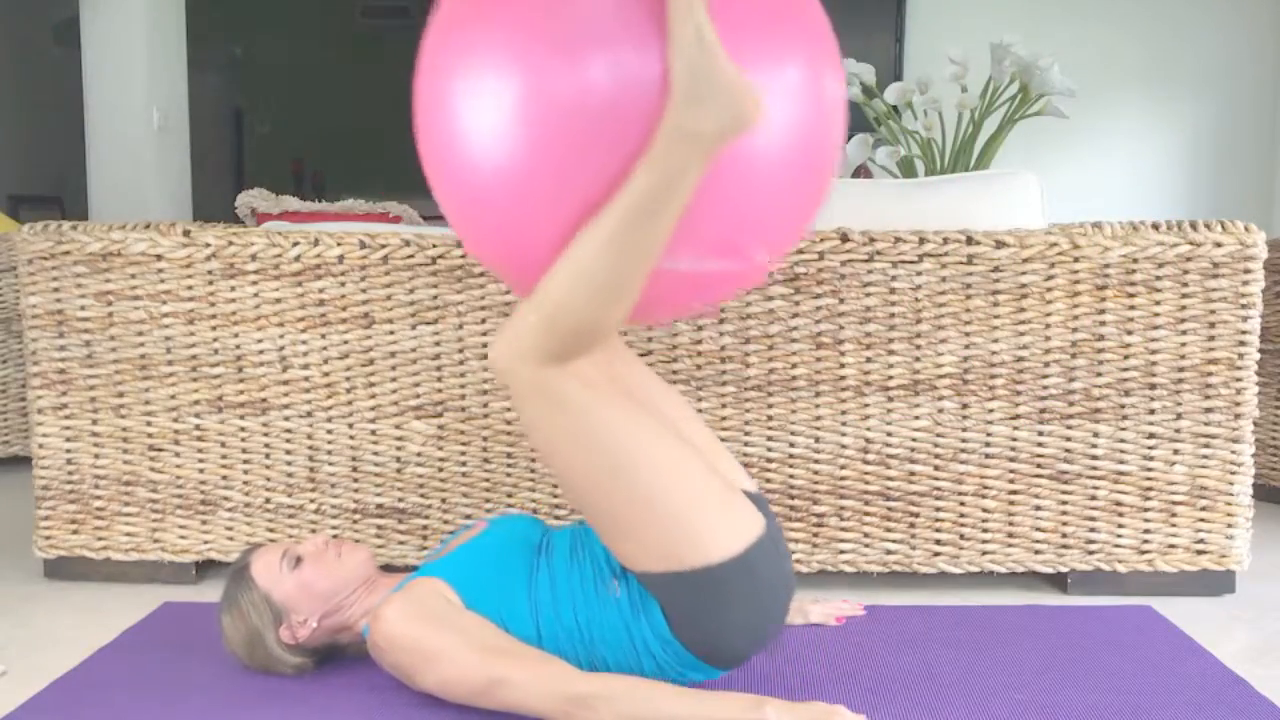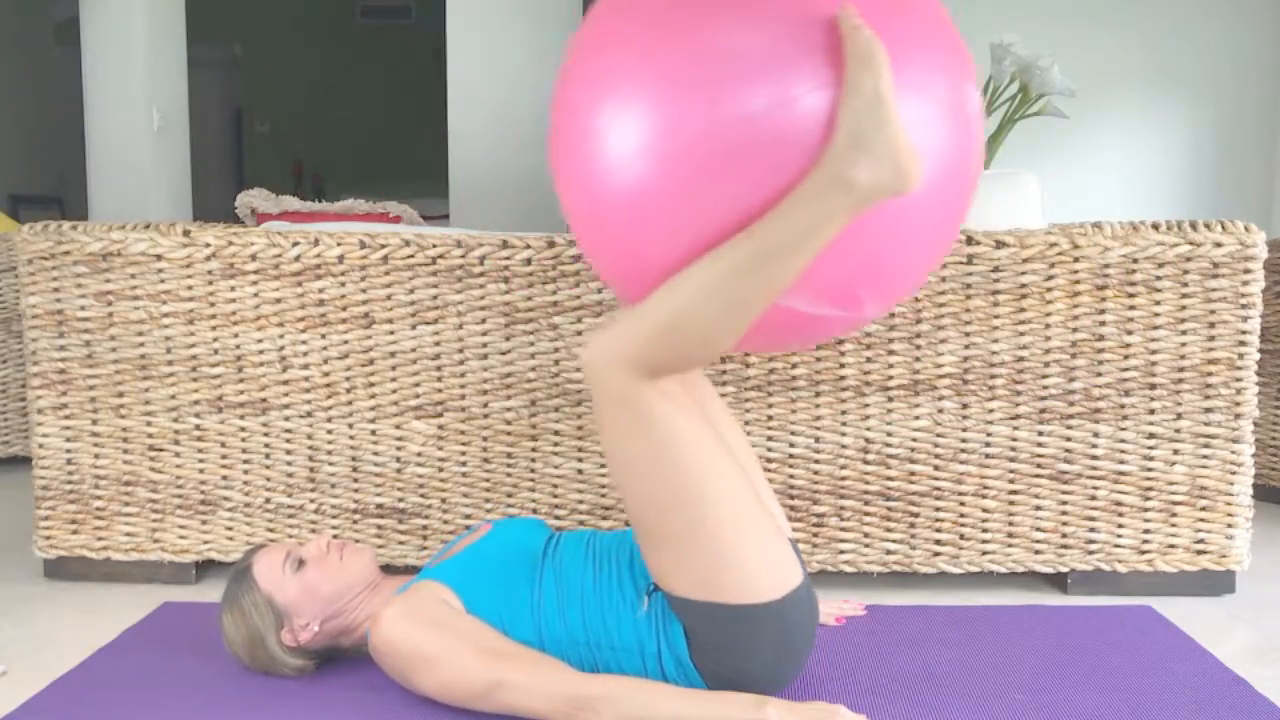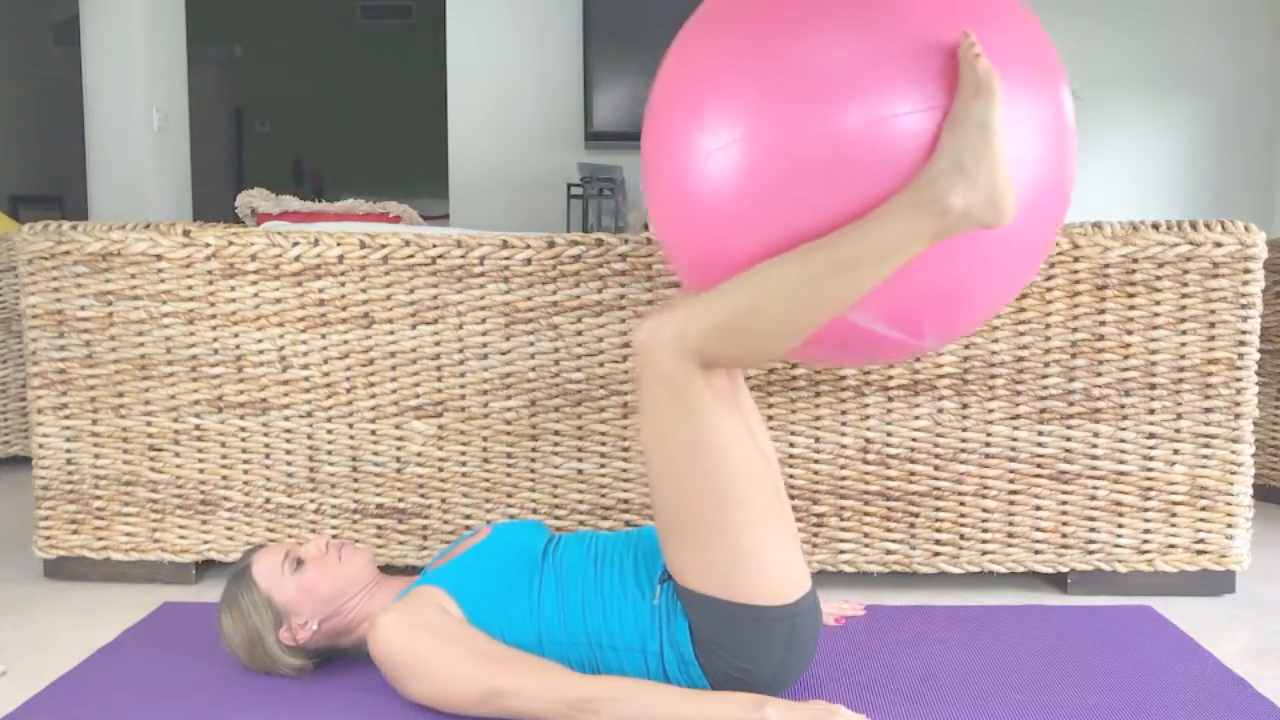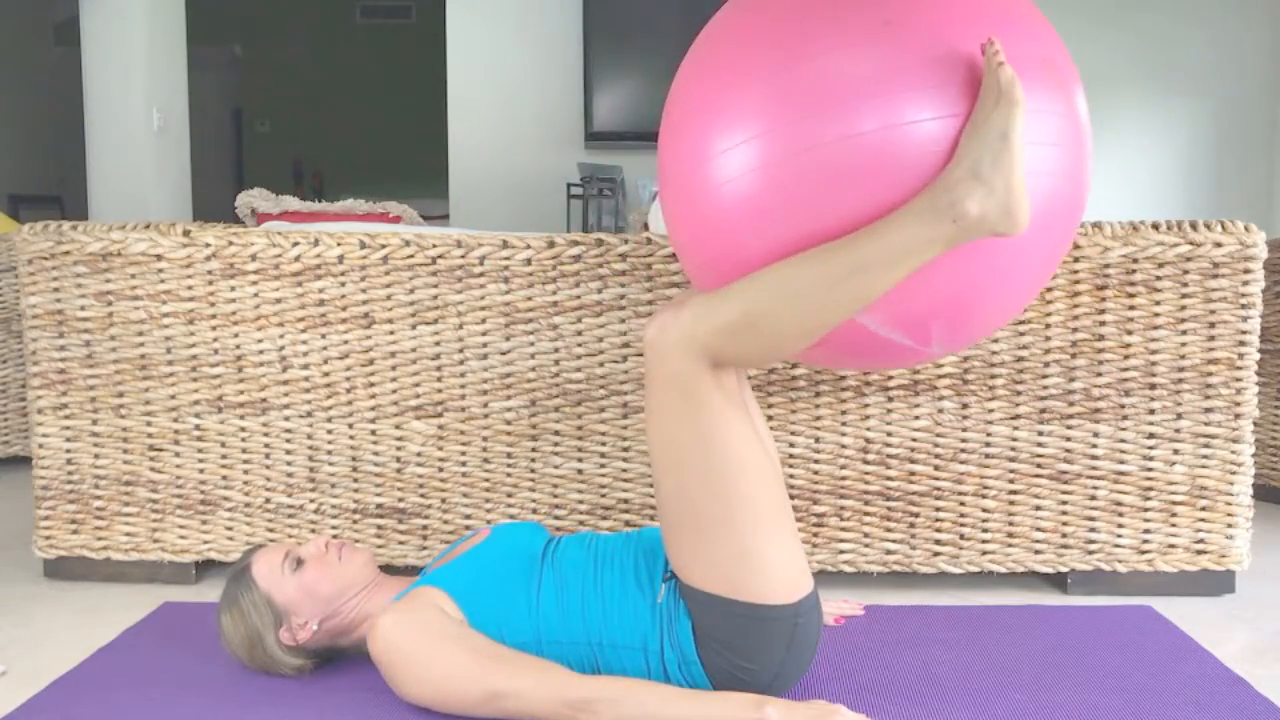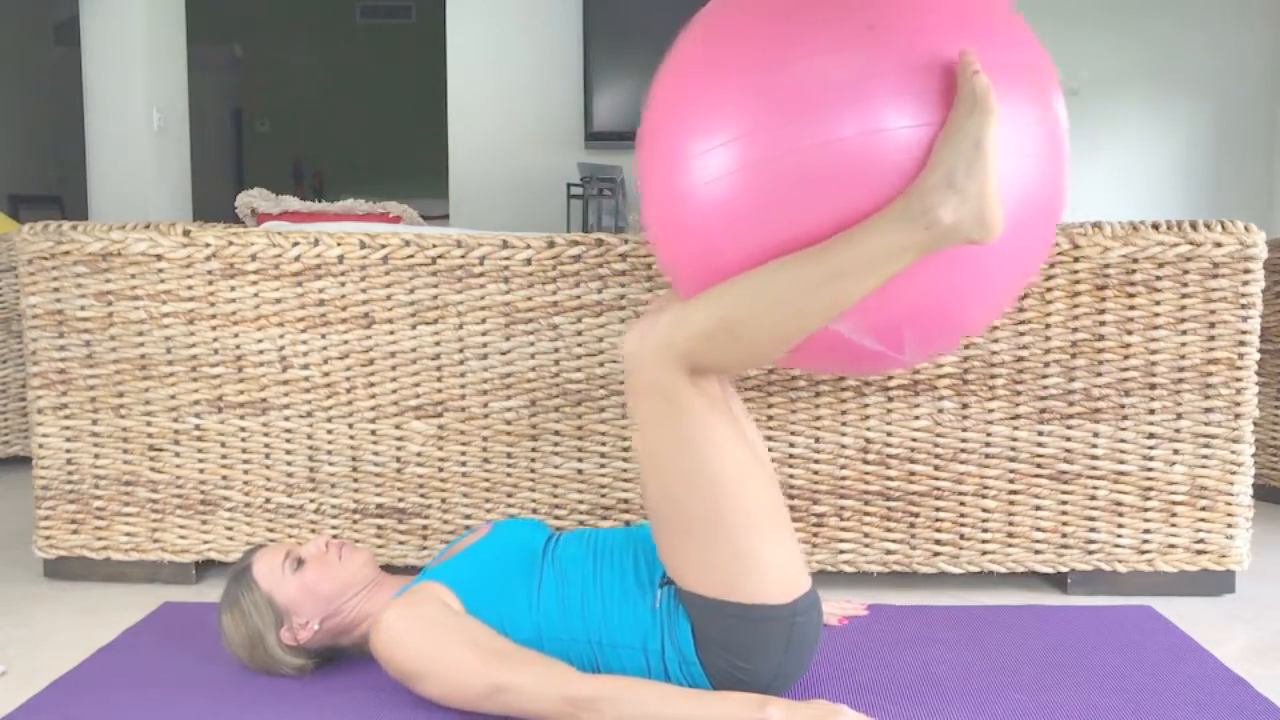
dt=0.4s
person 1, frame 1
left shoulder: (438, 583)
right shoulder: (402, 628)
left hip: (719, 578)
right hip: (712, 584)
right knee: (531, 353)
right ankle: (696, 118)
person 1, frame 2
left shoulder: (449, 580)
right shoulder: (402, 631)
left wrist: (775, 595)
left hip: (742, 610)
right hip: (729, 642)
left knee: (650, 349)
right knee: (620, 358)
right ankle: (853, 172)
person 1, frame 3
left shoulder: (450, 580)
right shoulder: (401, 636)
left wrist: (781, 594)
left hip: (736, 615)
right hip: (734, 642)
left knee: (693, 342)
right knee: (673, 341)
right ankle: (943, 196)
person 1, frame 4
left shoulder: (444, 581)
right shoulder: (403, 639)
left wrist: (783, 592)
left hip: (734, 610)
right hip: (733, 641)
left knee: (696, 336)
right knee: (684, 339)
right ankle: (957, 205)
person 1, frame 5
left shoulder: (443, 579)
right shoulder: (403, 631)
left wrist: (778, 594)
left hip: (737, 616)
right hip: (738, 643)
left knee: (677, 340)
right knee: (661, 348)
right ankle: (933, 212)
